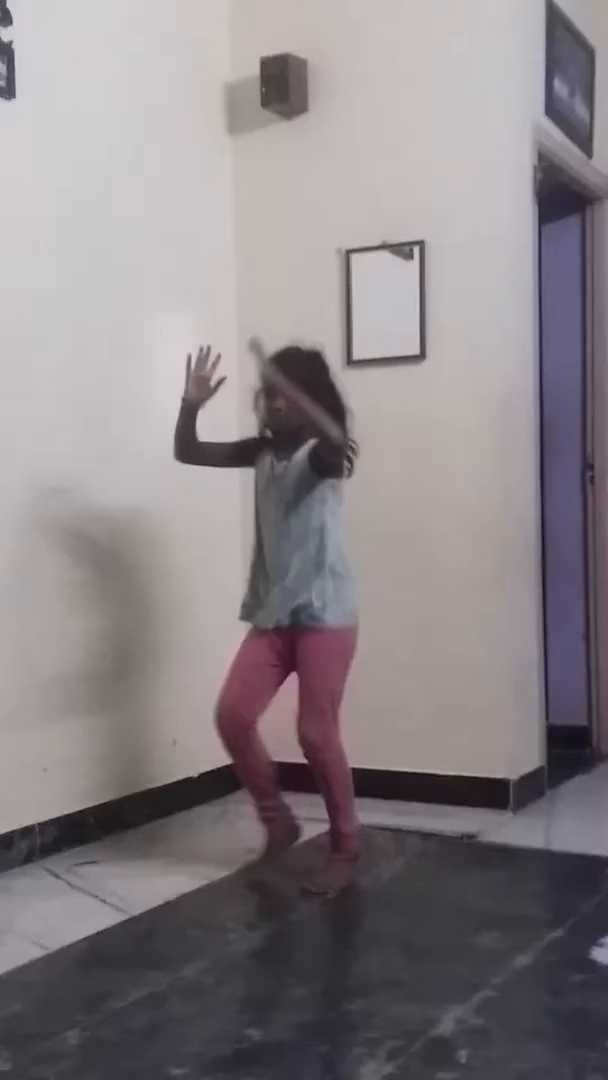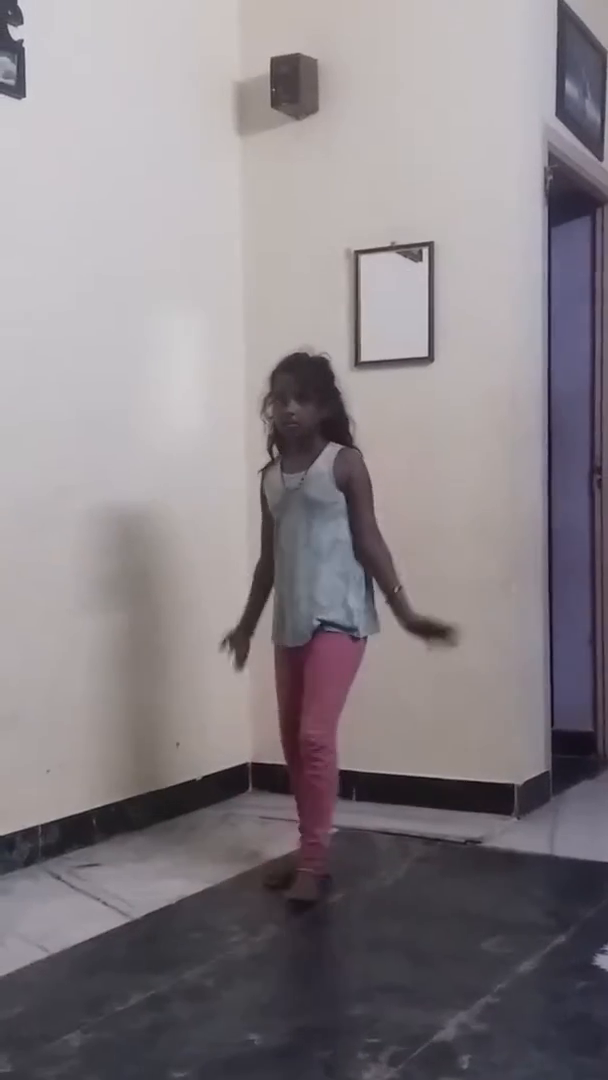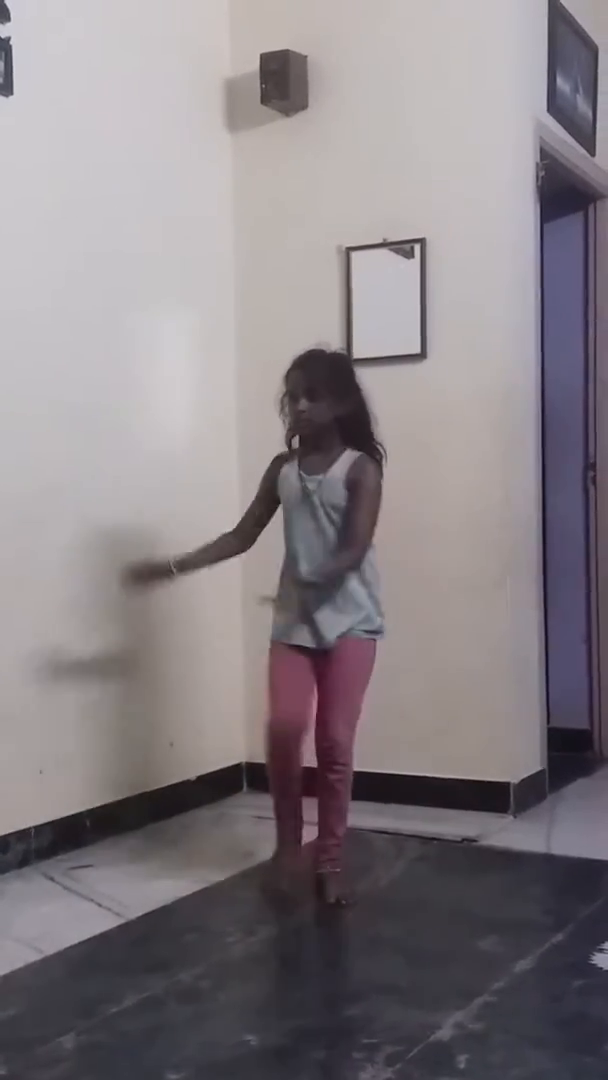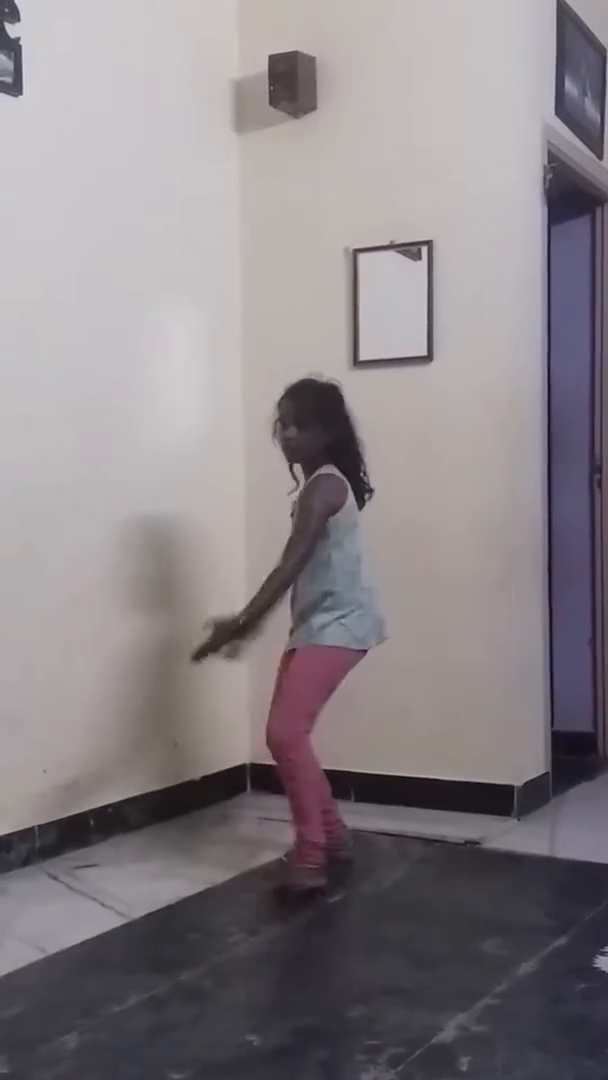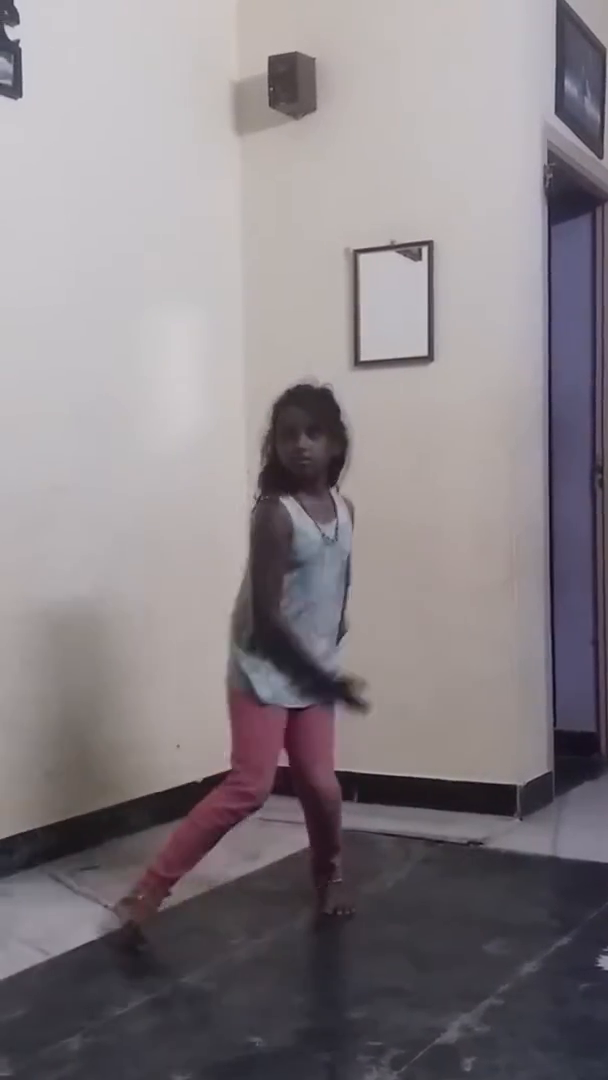
dt=1s
person 1, frame 1
left shoulder: (323, 453)
right shoulder: (260, 453)
left elbow: (338, 439)
right elbow: (188, 453)
left wrist: (288, 382)
right wrist: (191, 406)
left hip: (324, 612)
right hip: (272, 612)
left knee: (316, 733)
right knee: (232, 713)
left ankle: (346, 849)
right ankle: (278, 820)
person 1, frame 2
left shoulder: (346, 463)
right shoulder: (270, 476)
left elbow: (370, 542)
left wrist: (406, 613)
right wrist: (247, 622)
left hip: (339, 620)
right hip: (289, 625)
left knee: (317, 737)
right knee: (295, 743)
left ankle: (315, 859)
right ankle: (310, 852)
person 1, frame 3
left shoulder: (362, 468)
right shoulder: (281, 468)
left elbow: (354, 552)
right elbow: (243, 534)
left wrist: (310, 589)
right wrist: (174, 565)
left hip: (349, 620)
right hip: (294, 620)
left knee: (335, 743)
right knee: (284, 727)
left ankle: (330, 863)
right ankle: (288, 832)
person 1, frame 4
left shoulder: (324, 487)
right shoulder: (313, 489)
left elbow: (295, 568)
right elbow: (290, 566)
left wrist: (245, 622)
right wrist: (244, 622)
left hip: (338, 627)
right hip: (314, 628)
left knee: (285, 732)
right knee: (290, 736)
left ankle: (312, 854)
right ankle: (326, 837)
person 1, frame 5
left shoulder: (344, 511)
right shoulder: (274, 513)
right elbow: (269, 611)
left wrist: (334, 657)
right wrist: (330, 675)
left hip: (314, 672)
right hip: (265, 670)
left knee: (321, 785)
right knee: (248, 787)
left ankle: (329, 877)
right ankle: (148, 890)
